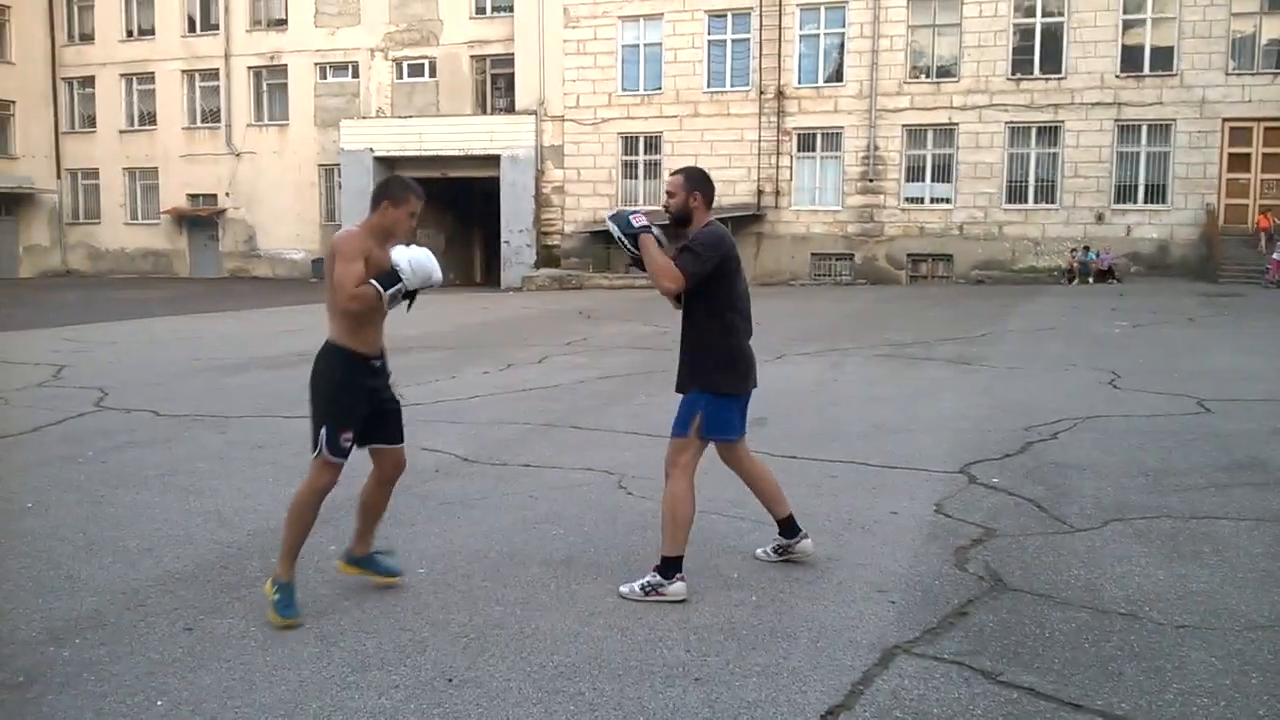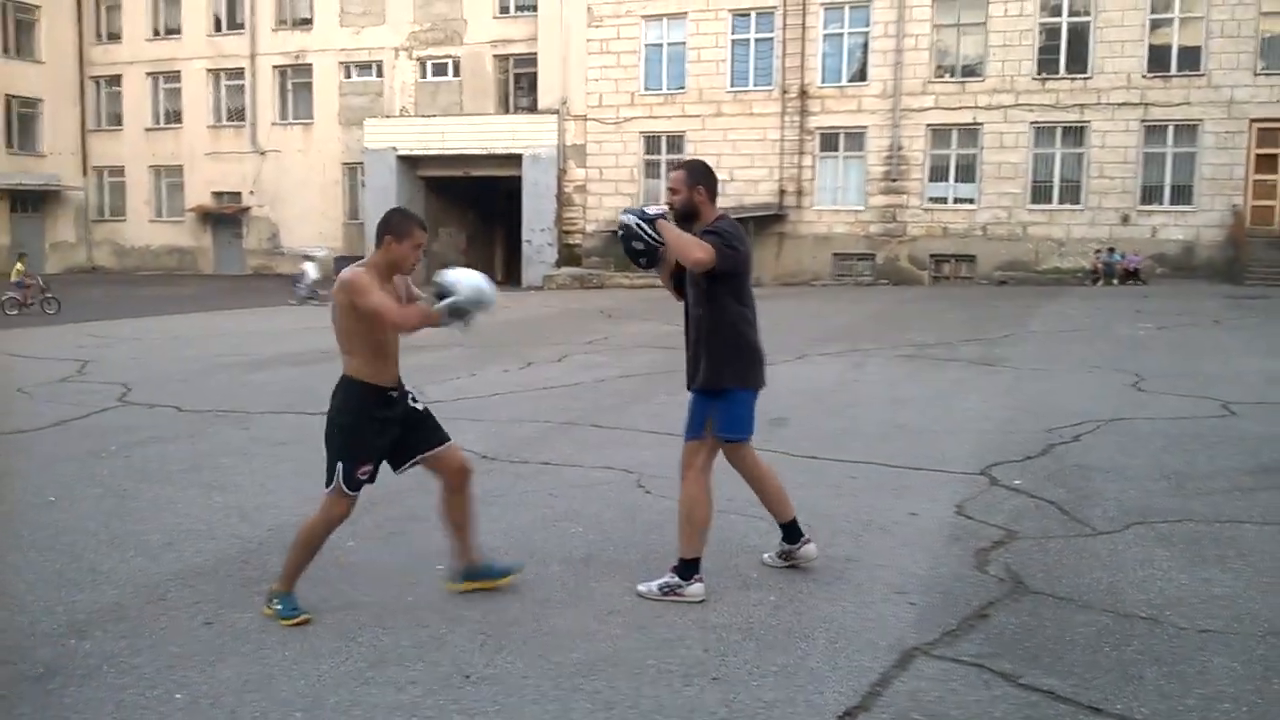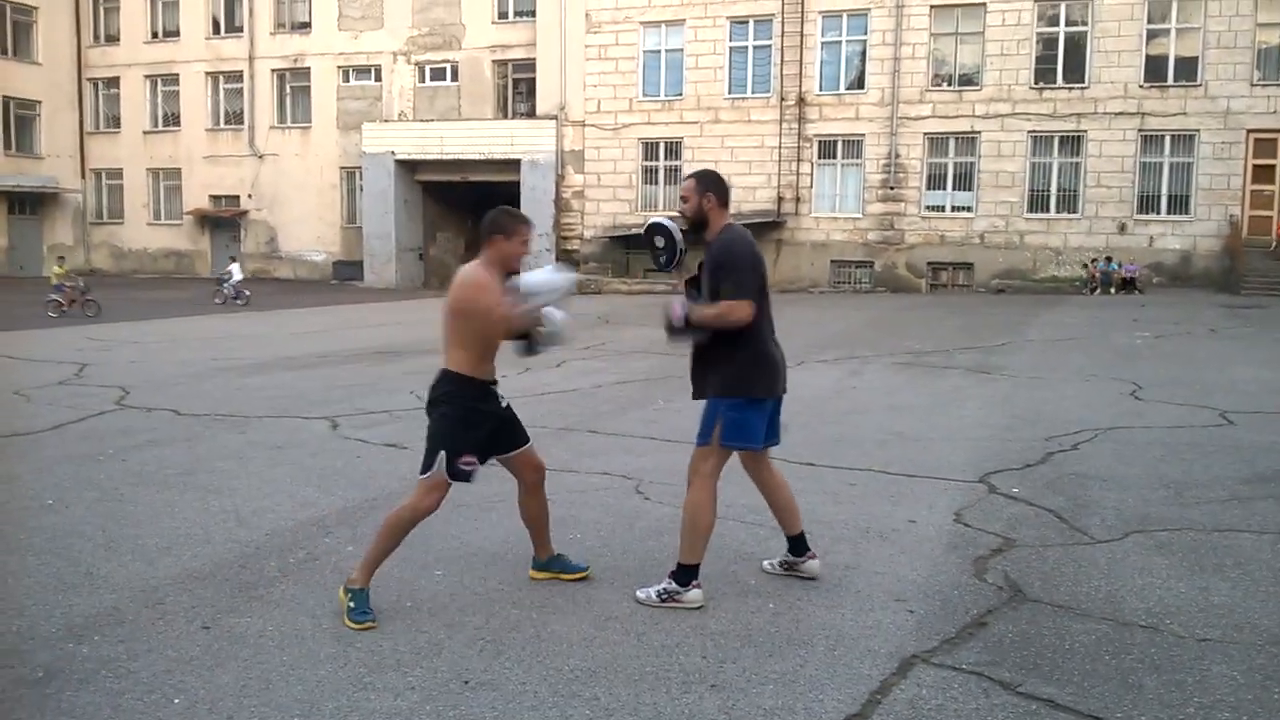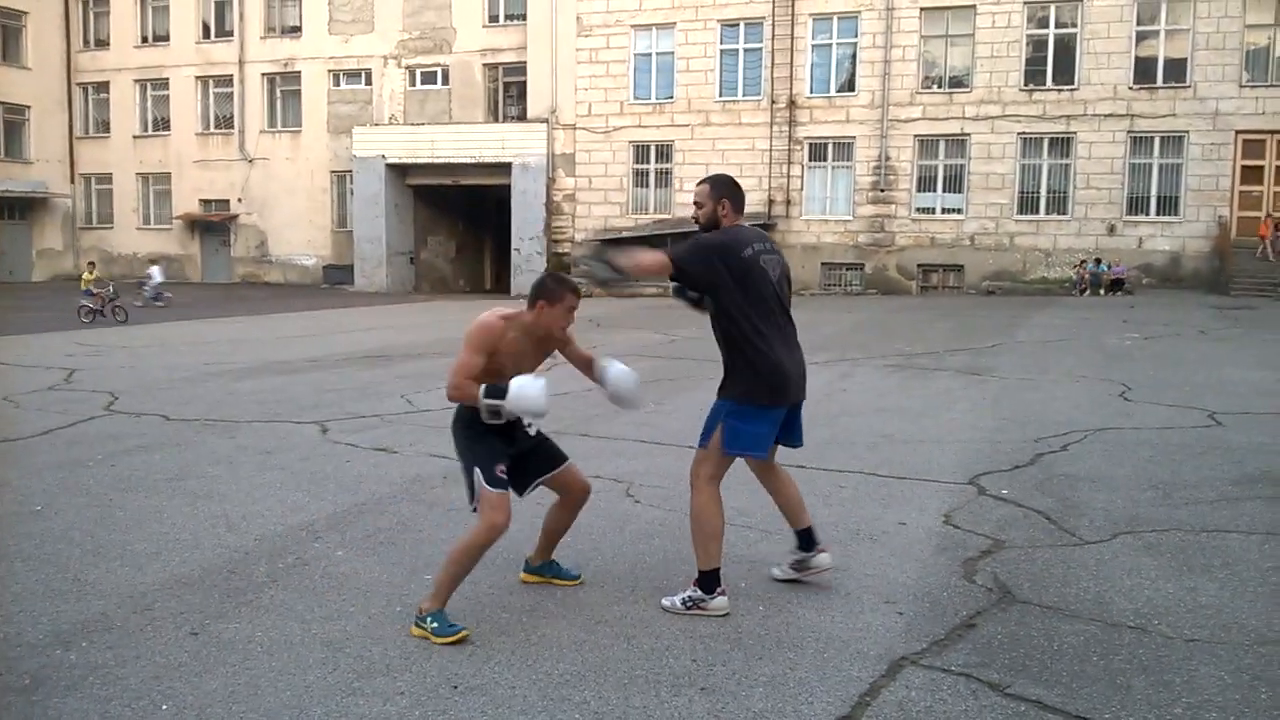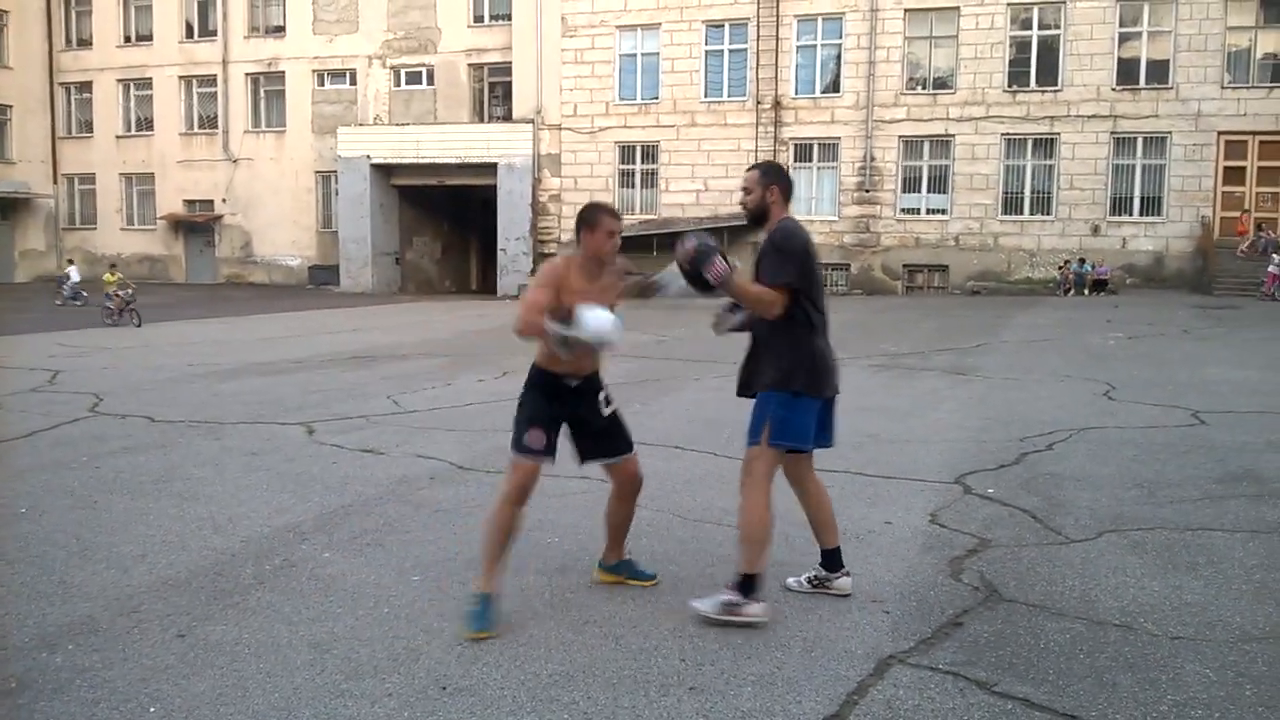
dt=0.4s
person 1, frame 1
left shoulder: (709, 239)
right shoulder: (708, 239)
left elbow: (669, 284)
right elbow: (681, 297)
left wrist: (643, 234)
right wrist: (649, 252)
left hip: (714, 373)
right hip: (727, 368)
left knee: (679, 465)
right knee: (734, 452)
left ankle: (668, 575)
right ankle: (792, 535)
person 1, frame 2
left shoulder: (726, 233)
right shoulder: (697, 235)
left elbow: (698, 259)
right elbow: (680, 289)
left wrist: (661, 223)
left hip: (727, 369)
right hip: (717, 366)
left knee: (694, 465)
right knee: (739, 454)
left ankle: (687, 576)
right ankle: (795, 540)
person 1, frame 3
left shoulder: (729, 246)
right shoulder: (730, 242)
left elbow: (739, 313)
right elbow: (720, 302)
left wrist: (689, 314)
left hip: (742, 377)
right hip: (758, 371)
left knee: (702, 472)
right knee: (757, 461)
left ankle: (684, 582)
right ankle: (800, 553)
person 1, frame 4
left shoulder: (717, 246)
right shoulder: (763, 245)
left elbow: (655, 265)
left wrist: (613, 260)
right wrist: (709, 299)
left hip: (753, 384)
right hip: (786, 373)
left knee: (704, 476)
right knee: (764, 465)
left ankle: (708, 590)
right ankle: (810, 549)
person 1, frame 5
left shoulder: (784, 238)
right shoulder: (784, 238)
left elbow: (770, 306)
left wrist: (720, 272)
left hip: (792, 375)
right hip: (804, 373)
left knee: (755, 475)
right knee: (799, 469)
left ankle: (746, 593)
right ankle: (833, 570)
person 2, frame 1
left shoulder: (386, 247)
right shoulder: (349, 241)
right elbow: (350, 301)
left wrist: (405, 283)
right wrist: (394, 281)
left hip: (375, 367)
right hip: (342, 368)
left knee: (392, 465)
right knee: (324, 476)
left ankle: (359, 552)
right ankle: (282, 578)
person 2, frame 2
left shoulder: (399, 281)
right shoulder: (355, 280)
left elbow: (415, 317)
right elbow: (402, 321)
left wrist: (451, 306)
right wrist: (453, 306)
left hip: (396, 396)
right hip: (359, 403)
left knee: (459, 468)
right knee: (337, 508)
left ankle: (468, 566)
right ankle: (281, 591)
person 2, frame 3
left shoulder: (488, 277)
right shoulder: (480, 279)
left elbow: (506, 325)
right elbow: (506, 323)
left wrist: (532, 323)
right wrist: (537, 310)
left hip: (484, 392)
right hip: (457, 397)
left knee: (533, 469)
right knee: (426, 500)
left ankle: (544, 558)
right ankle: (357, 584)
person 2, frame 4
left shoulder: (552, 333)
right shoulder: (490, 327)
left elbow: (584, 362)
right elbow: (456, 388)
left wrist: (609, 373)
right wrist: (501, 396)
left hip: (515, 425)
right hip: (479, 429)
left knee: (577, 487)
right knee: (494, 523)
left ankle: (538, 563)
right ankle: (429, 611)
person 2, frame 5
left shoulder: (614, 272)
right shoulder: (556, 270)
right elbow: (525, 324)
left wrist: (647, 285)
right wrist: (566, 333)
left hip: (588, 388)
right hip: (546, 388)
left knee: (630, 476)
right knee: (518, 486)
left ankle: (613, 562)
right ankle: (485, 592)
